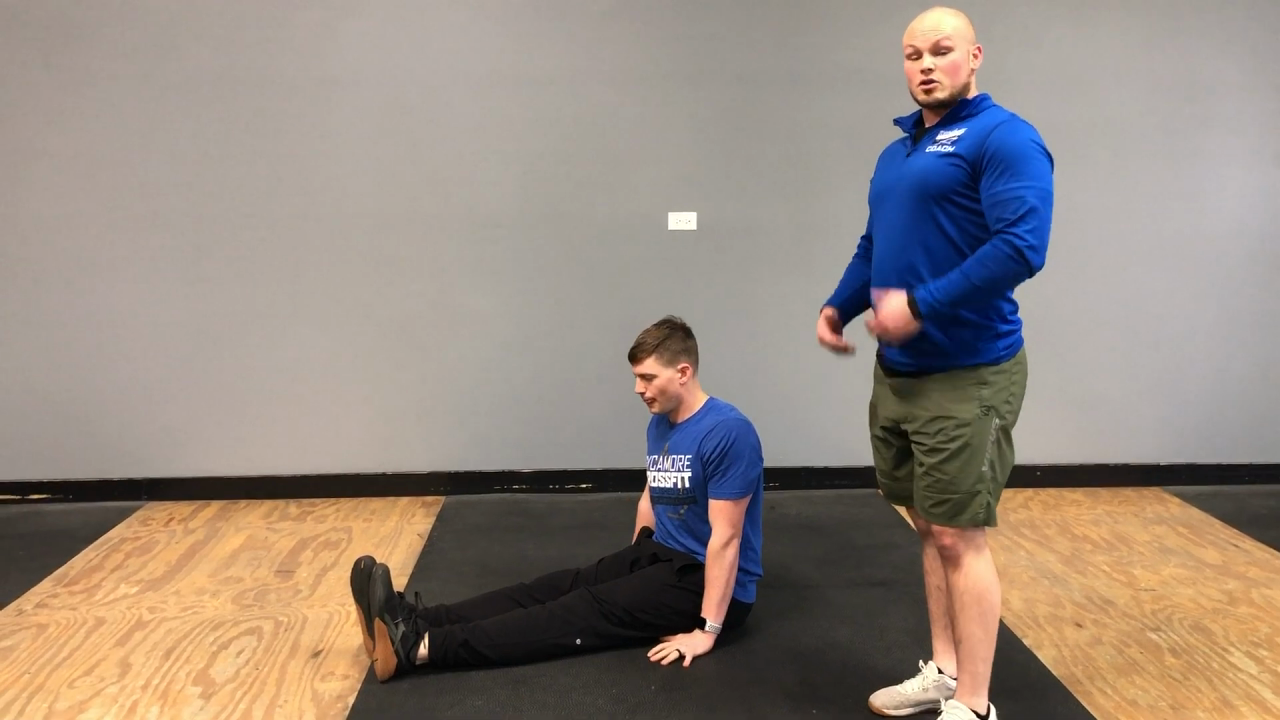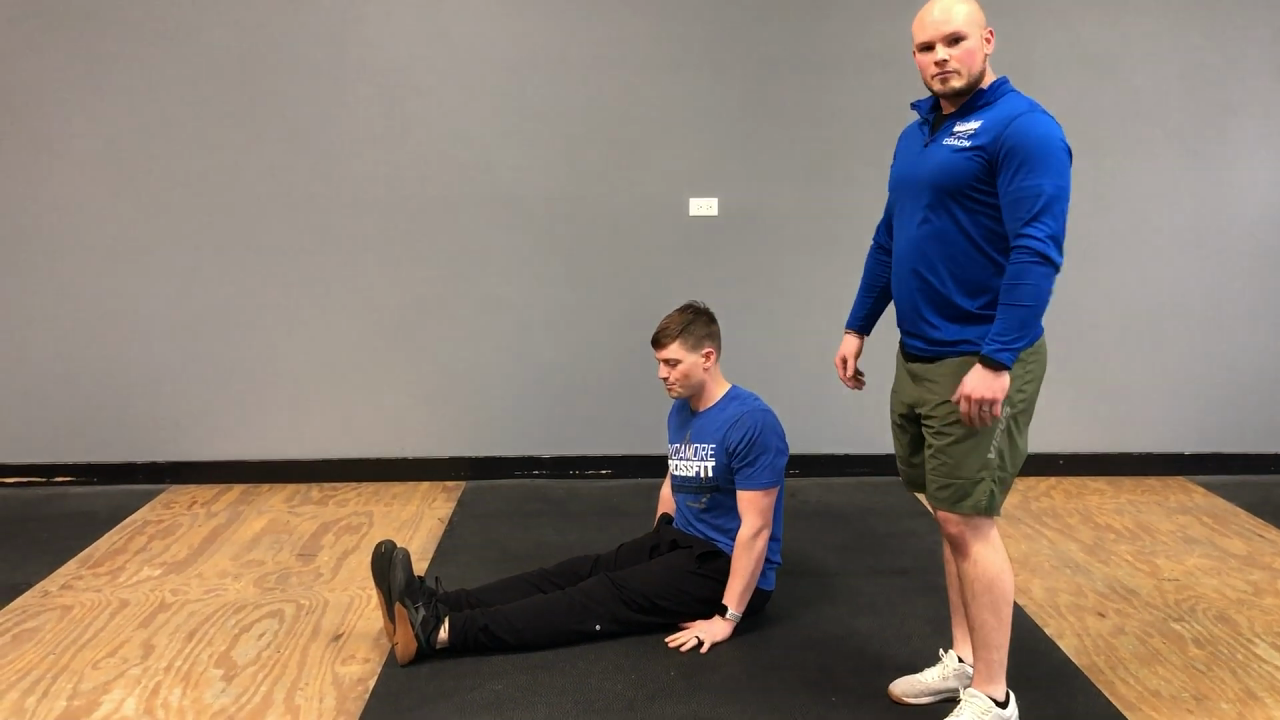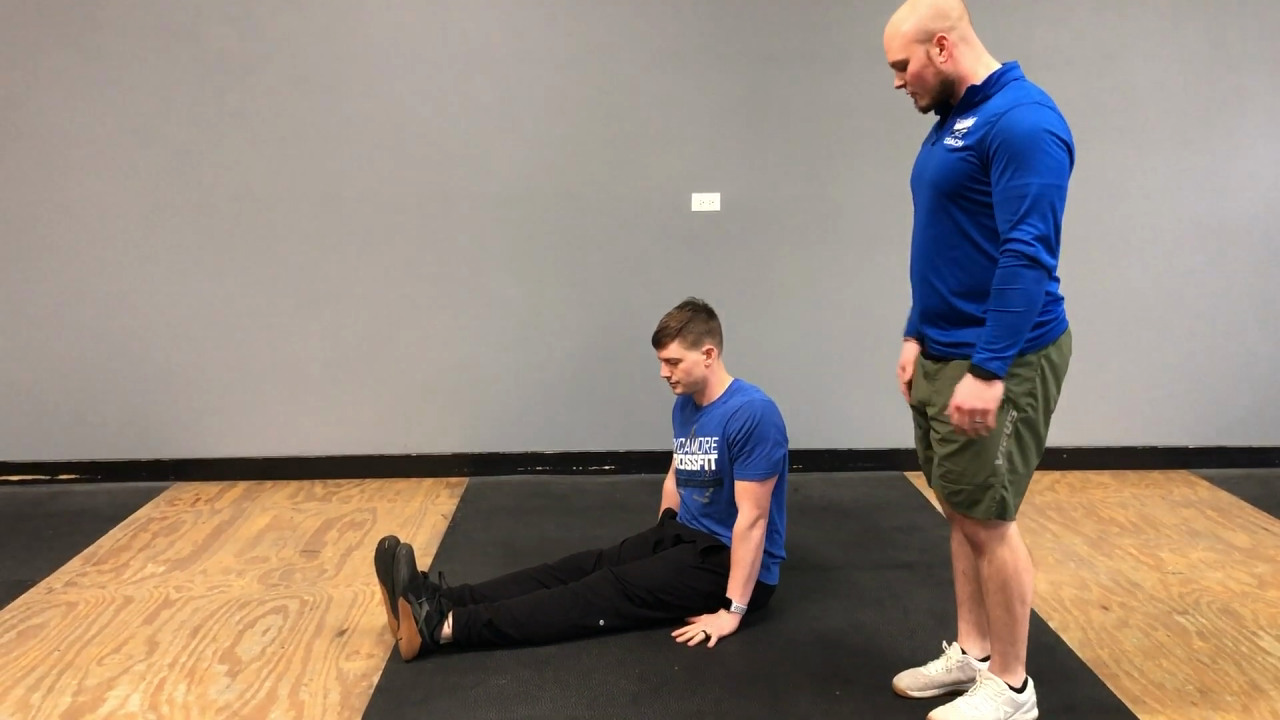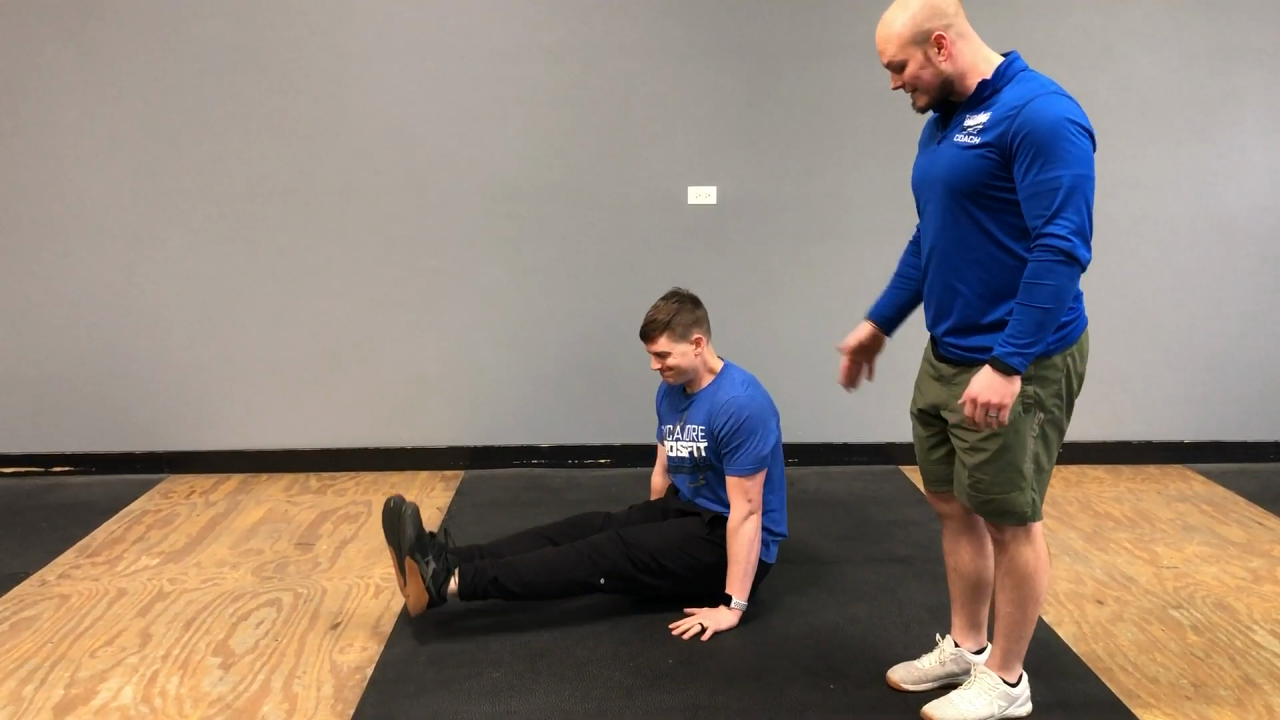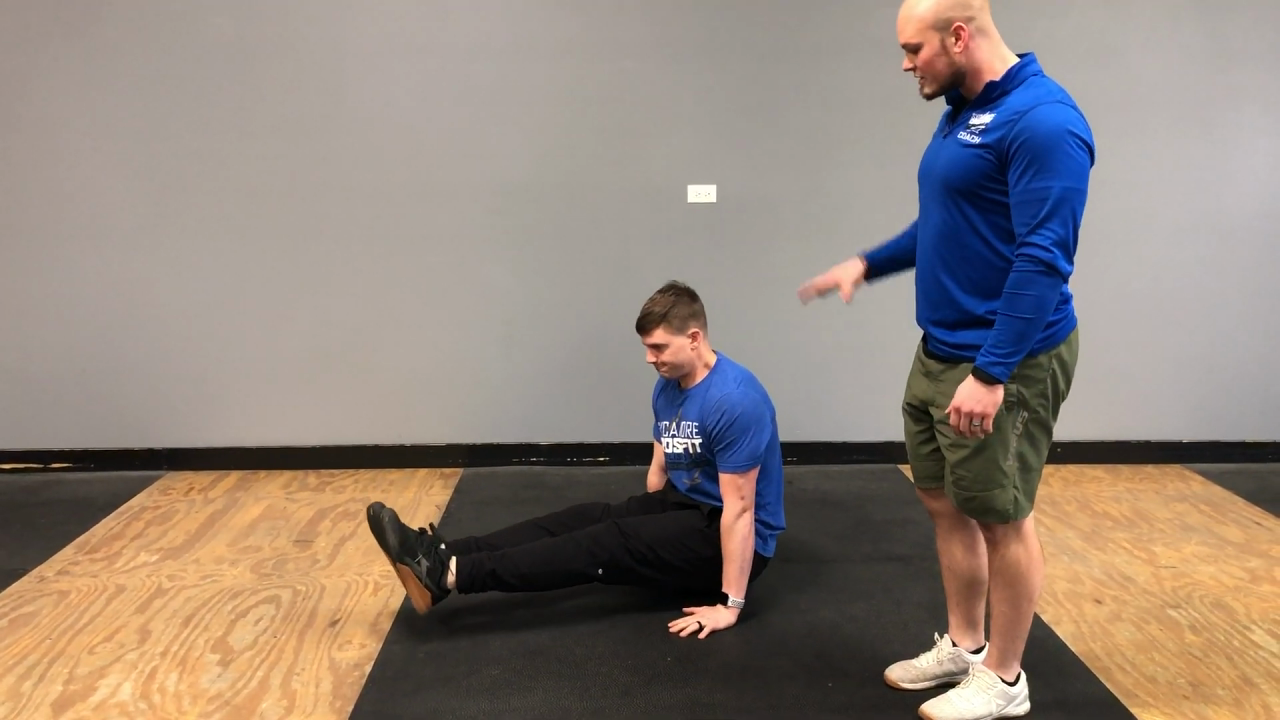
dt=1s
person 1, frame 1
left shoulder: (1005, 139)
right shoulder: (896, 153)
left elbow: (1021, 247)
right elbow: (876, 252)
left wrist: (918, 306)
right wrist: (839, 304)
left hip: (967, 376)
right hip: (897, 373)
left knee: (960, 537)
right knee: (930, 528)
person 1, frame 2
left shoulder: (1023, 129)
right shoulder: (916, 135)
left elbow: (1035, 253)
right elbow: (889, 240)
left wrist: (998, 359)
right wrist: (858, 326)
left hip: (981, 364)
right hip: (919, 358)
left knee: (968, 523)
right knee: (950, 516)
right ankle: (964, 660)
person 1, frame 3
left shoulder: (1023, 122)
right shoulder: (951, 120)
left elbow: (1027, 256)
left wrist: (988, 370)
right wrist: (916, 338)
left hip: (996, 365)
right hip: (945, 355)
left knee: (987, 520)
right knee: (959, 510)
right ankle: (971, 652)
person 1, frame 4
left shoulder: (1041, 115)
right shoulder: (941, 123)
left elbow: (1060, 250)
left wrist: (1008, 364)
right wrist: (879, 322)
left hip: (1015, 363)
right hip: (946, 356)
left knee: (1010, 519)
right knee: (954, 505)
right ankle: (965, 646)
person 1, frame 5
left shoulder: (1042, 121)
right shoulder: (960, 115)
left elbow: (1043, 260)
left wrist: (991, 373)
right wrist: (868, 263)
left hip: (1003, 364)
right hip: (939, 351)
left knee: (1000, 517)
right knee: (944, 503)
right ankle: (963, 645)
person 2, frame 1
left shoulder: (727, 432)
right shoulder: (660, 424)
left elbow: (725, 538)
left wrist: (707, 630)
right wrist: (632, 569)
left hip: (712, 582)
right hip: (665, 555)
left knee: (588, 611)
right knee: (560, 587)
left ankle: (419, 647)
right ankle: (417, 623)
person 2, frame 2
left shoulder: (752, 422)
right shoulder: (681, 412)
left elbow: (756, 528)
left wrist: (727, 617)
right wrist: (653, 556)
left hip: (727, 566)
right hip: (683, 541)
left knee: (608, 597)
right knee: (580, 572)
left ankle: (440, 632)
right ankle: (437, 607)
person 2, frame 3
left shoulder: (753, 414)
right shoulder: (686, 406)
left elbow: (752, 517)
left wrist: (732, 610)
right wrist: (656, 550)
left hip: (732, 562)
right hip: (688, 536)
left knee: (610, 592)
right knee: (583, 567)
left ankle: (444, 627)
right ankle: (441, 603)
person 2, frame 4
left shoulder: (740, 404)
right shoulder: (671, 392)
left elbow: (745, 511)
right elbow: (663, 472)
left wrist: (732, 606)
right wrist: (653, 530)
left hip: (729, 543)
right hip: (689, 513)
left knee: (610, 552)
right knee: (590, 527)
left ankle: (448, 582)
right ankle: (445, 565)
person 2, frame 5
left shoulder: (735, 400)
right shoulder: (669, 388)
left elbow: (740, 509)
right elbow: (661, 469)
left wrist: (731, 605)
right wrist: (649, 527)
left hip: (737, 539)
right hip: (687, 506)
left knee: (608, 543)
right knee: (588, 517)
left ankle: (448, 575)
right ankle: (442, 558)
